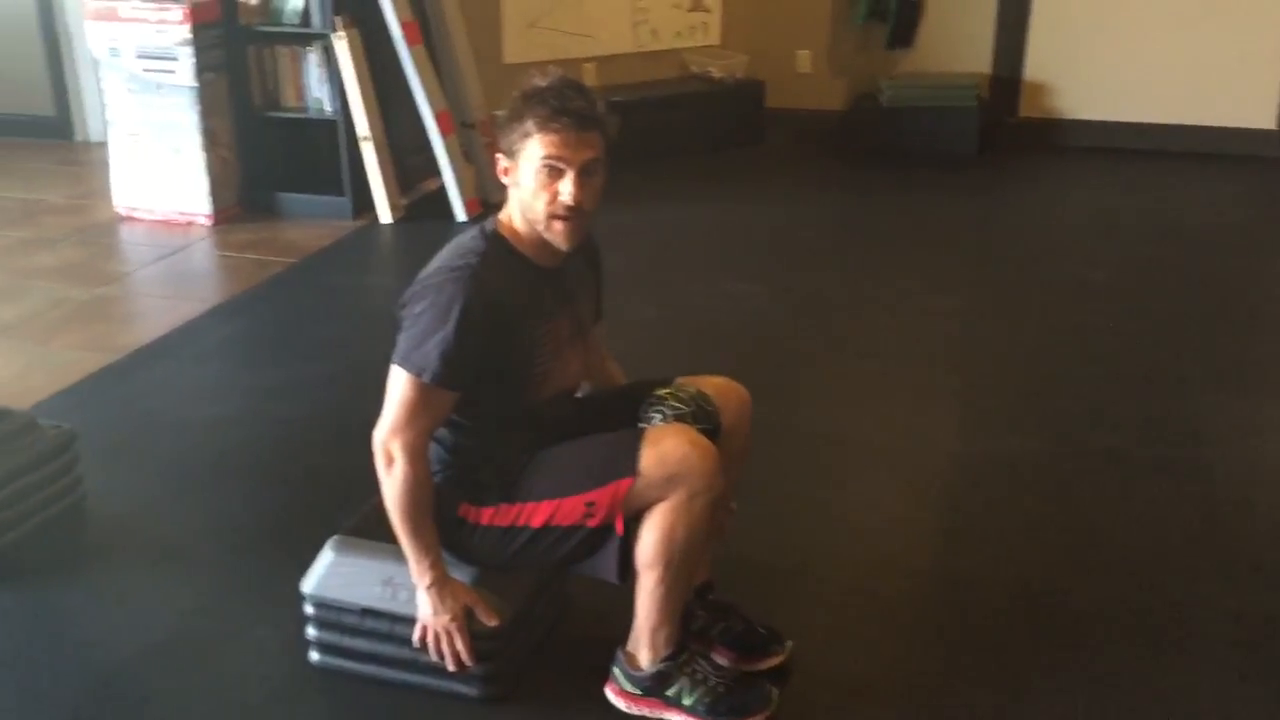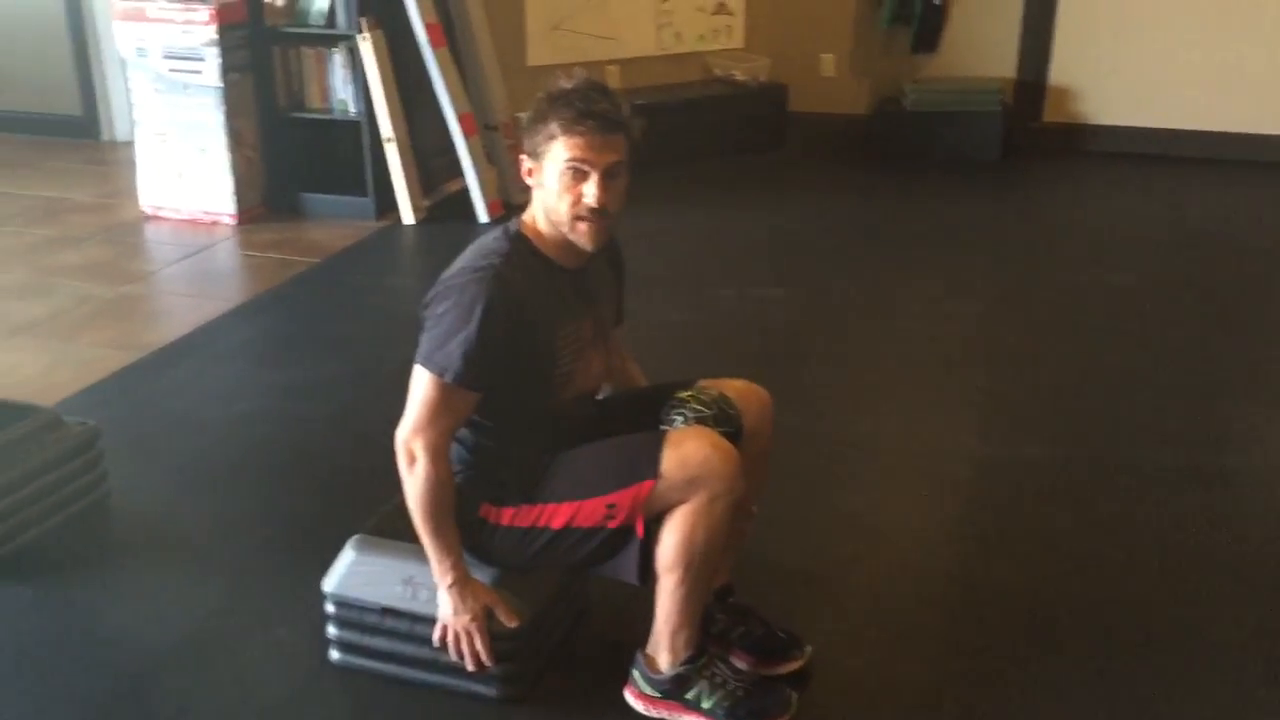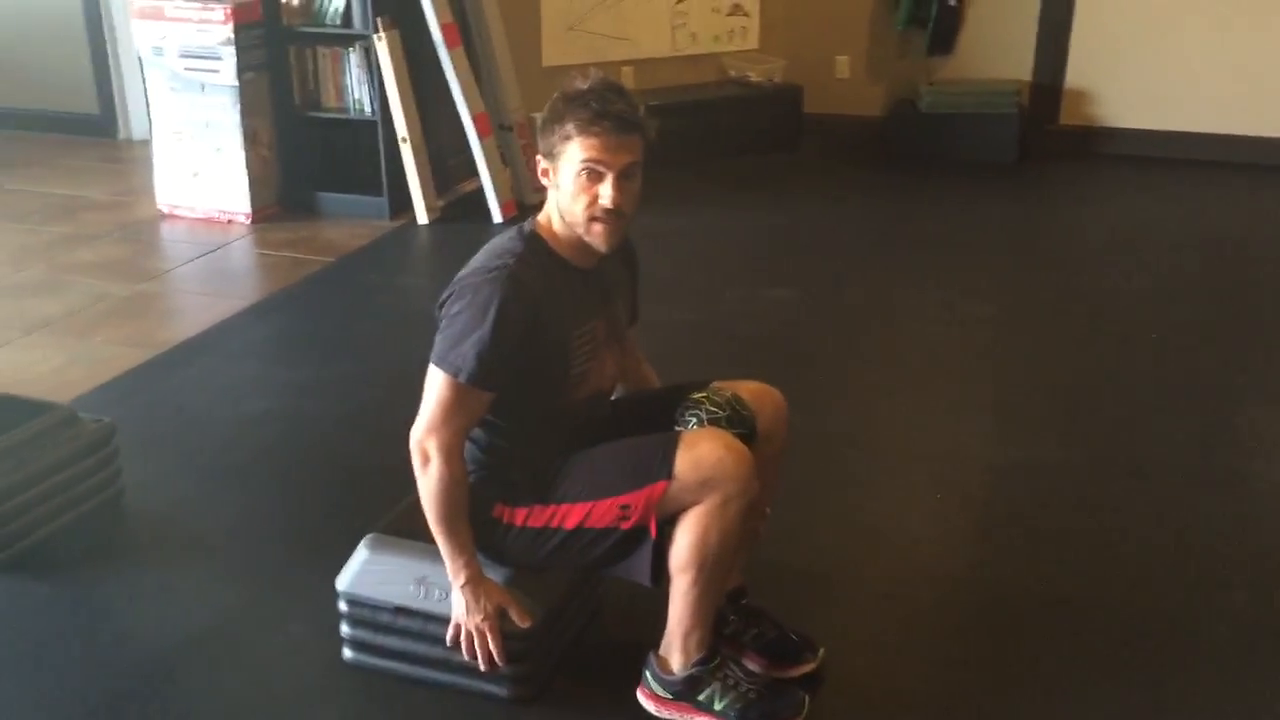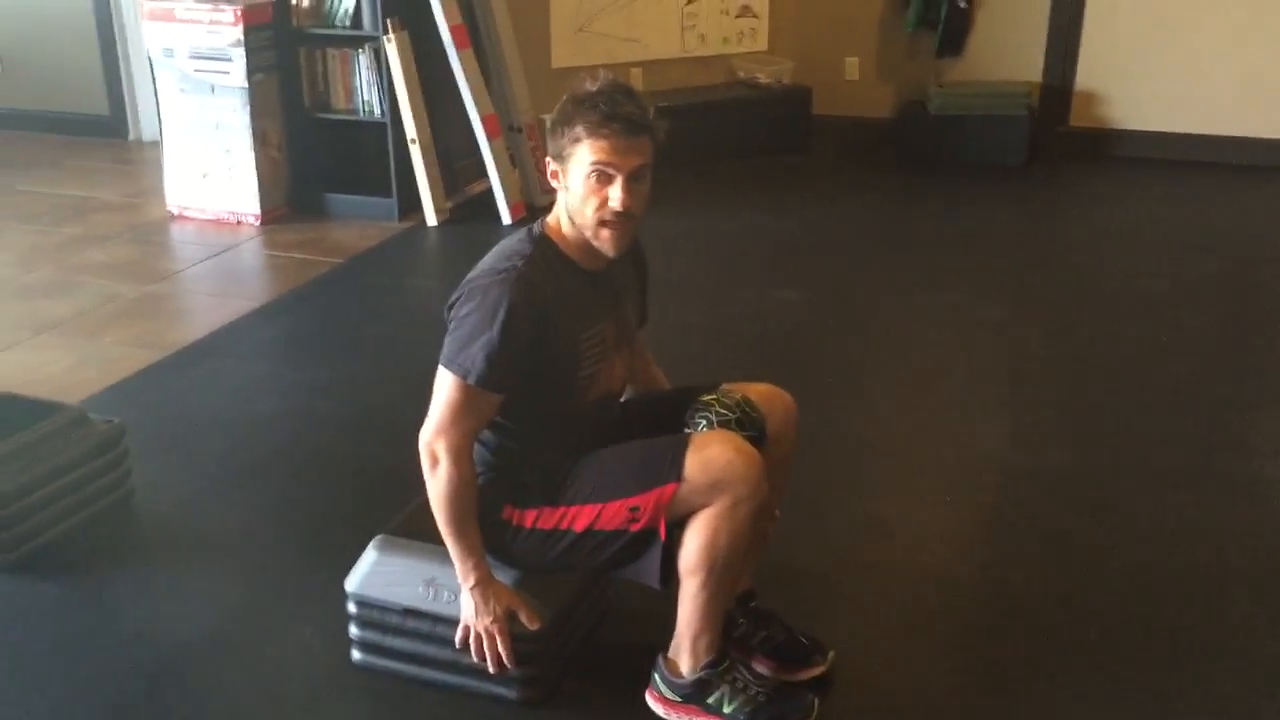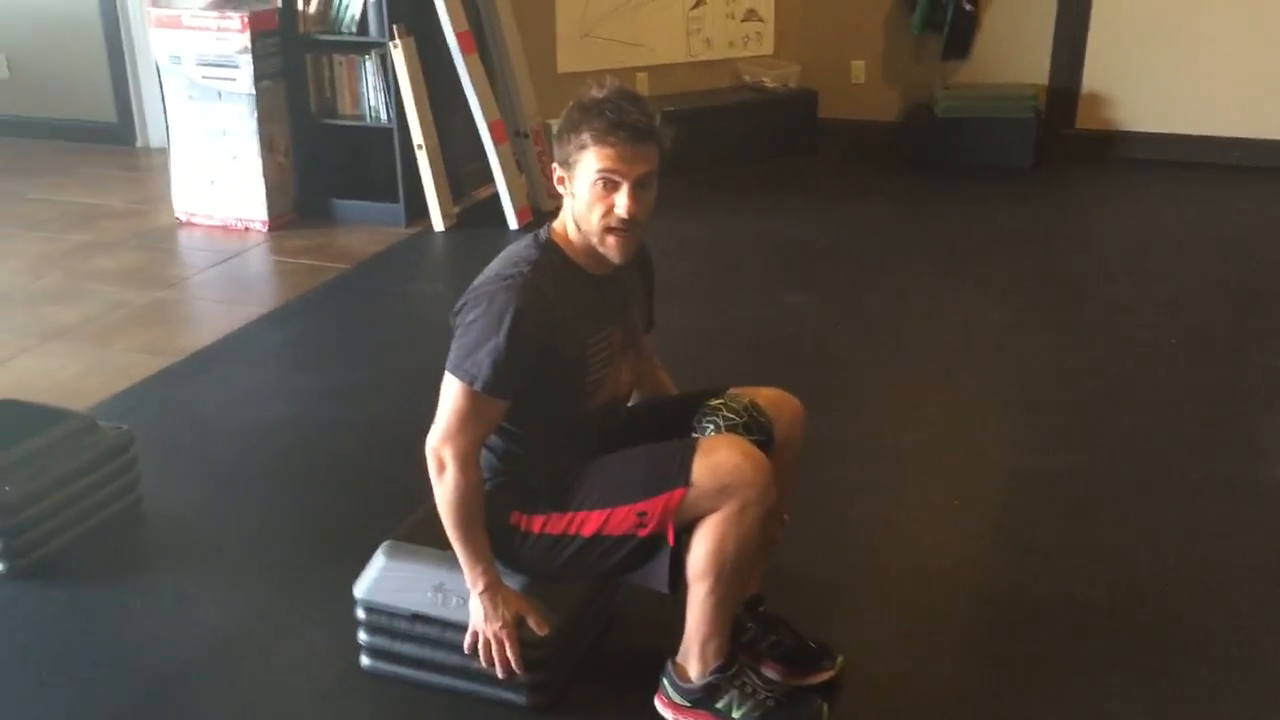
dt=0.1s
person 1, frame 1
left shoulder: (574, 247)
right shoulder: (464, 289)
right elbow: (396, 445)
left wrist: (645, 429)
right wrist: (432, 583)
left hip: (546, 432)
right hip: (479, 493)
left knee: (725, 405)
right knee: (688, 464)
left ankle: (689, 601)
person 1, frame 2
left shoulder: (596, 249)
right shoulder: (487, 290)
right elbow: (418, 443)
left wrist: (669, 429)
right wrist: (453, 583)
left hip: (566, 434)
right hip: (501, 494)
left knee: (746, 408)
right knee: (709, 466)
left ankle: (710, 604)
person 1, frame 3
left shoulder: (610, 249)
right shoulder: (502, 290)
right elbow: (432, 443)
left wrist: (679, 433)
right wrist: (467, 582)
left hip: (579, 434)
right hip: (513, 493)
left knee: (760, 410)
right knee: (723, 468)
left ankle: (722, 608)
person 1, frame 4
left shoulder: (619, 250)
right shoulder: (511, 292)
right elbow: (441, 445)
left wrist: (692, 434)
right wrist: (476, 584)
left hip: (588, 436)
right hip: (523, 495)
left knee: (771, 411)
right knee: (734, 471)
left ankle: (732, 610)
person 1, frame 5
left shoulder: (625, 255)
right shoulder: (517, 299)
right elbow: (447, 451)
left wrist: (696, 440)
right wrist: (485, 590)
left hip: (597, 443)
right hip: (532, 501)
left knee: (778, 416)
right knee: (741, 474)
left ankle: (739, 614)
